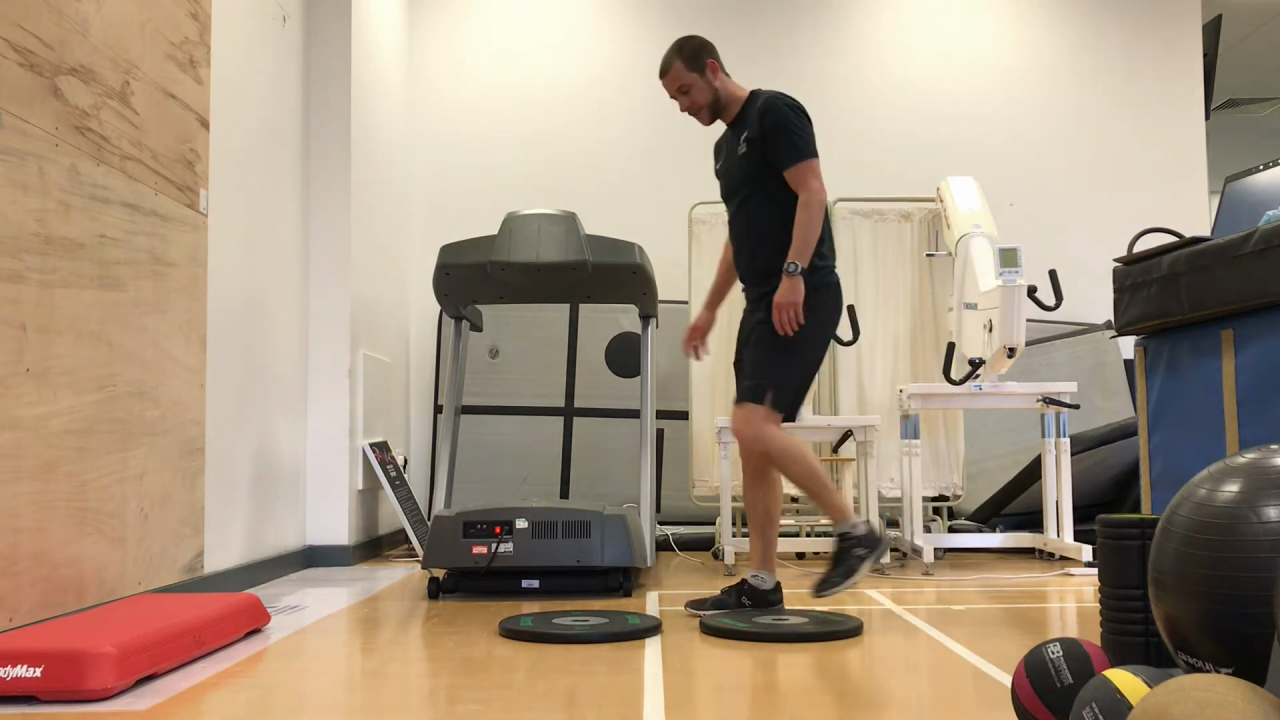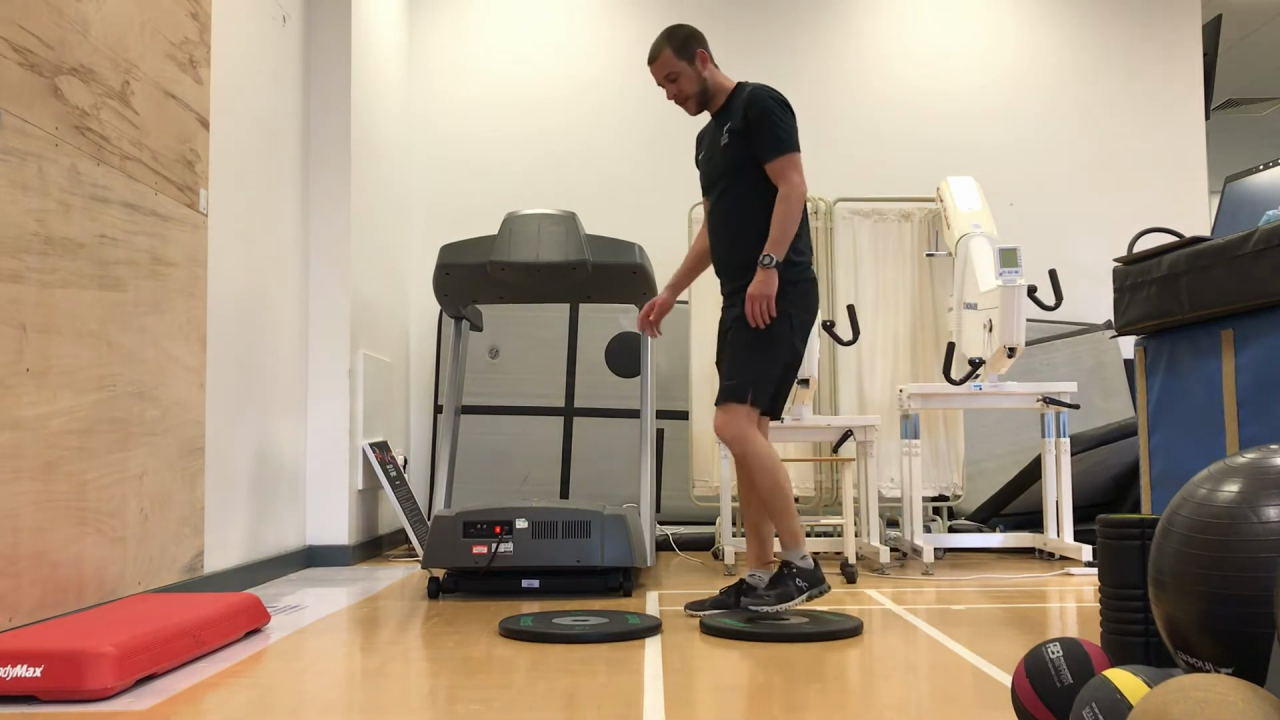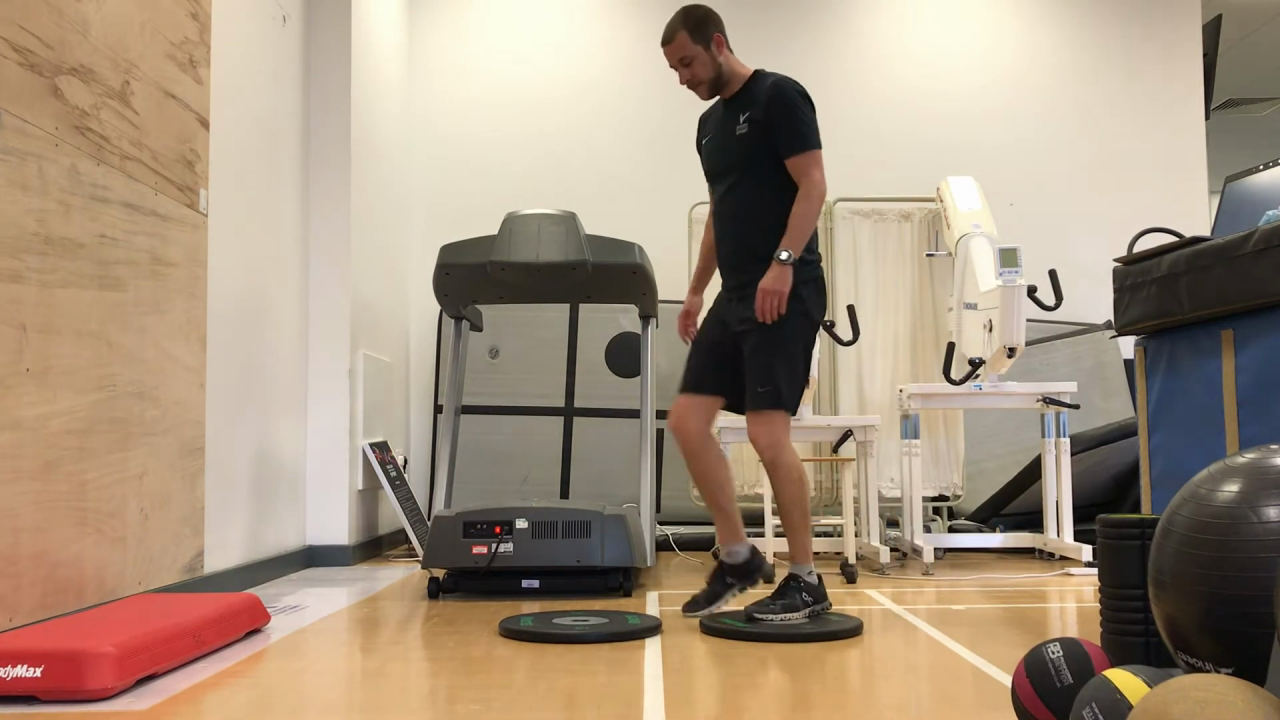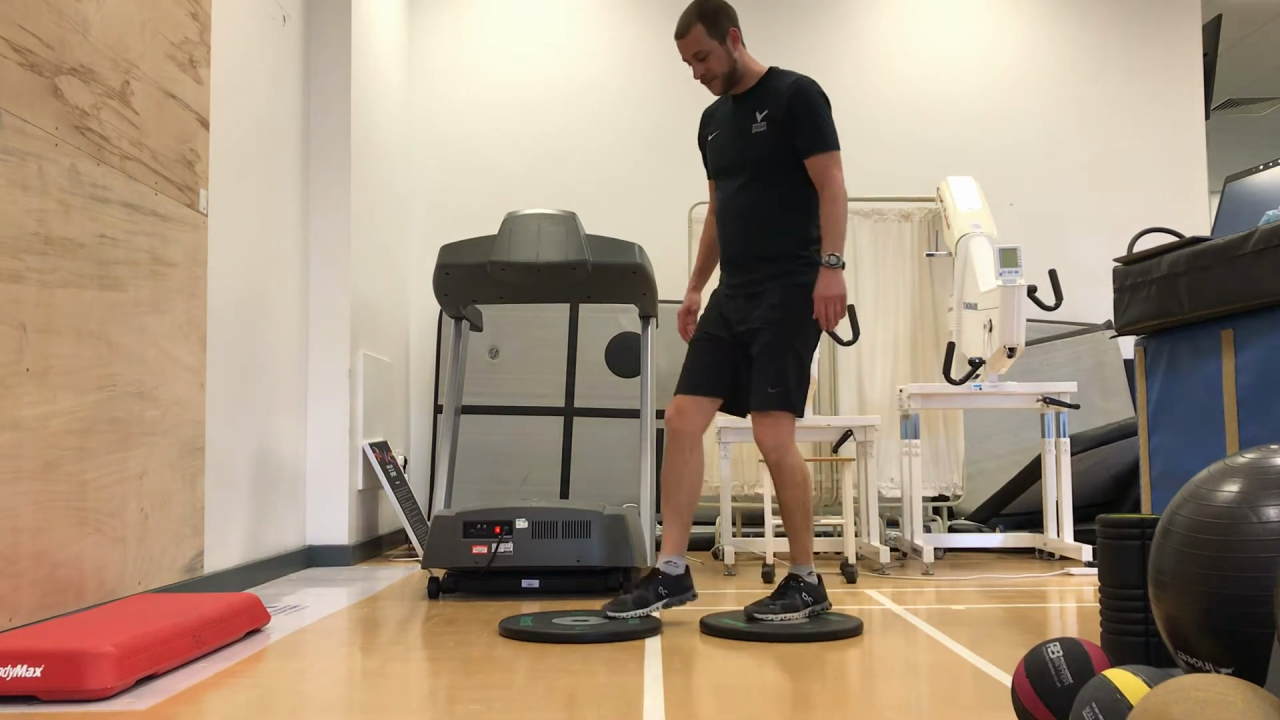
dt=0.3s
person 1, frame 1
left shoulder: (775, 113)
right shoulder: (726, 144)
left elbow: (811, 194)
left wrist: (794, 274)
right wrist: (708, 309)
left hip: (800, 297)
right hip: (761, 303)
left knee: (756, 427)
right knee: (752, 440)
left ankle: (853, 530)
right ankle: (761, 581)
person 1, frame 2
left shoulder: (758, 104)
right shoulder: (707, 138)
left elbow: (792, 187)
left wrist: (769, 266)
right wrist: (671, 290)
left hip: (776, 293)
right hip: (739, 300)
left knee: (737, 427)
right knee: (741, 436)
left ankle: (801, 564)
right ankle: (758, 578)
person 1, frame 3
left shoulder: (779, 97)
right shoulder: (709, 124)
left elbow: (813, 185)
left wrist: (783, 263)
right wrist: (695, 291)
left hip: (784, 291)
right hip: (735, 296)
left knee: (767, 435)
right knee: (685, 421)
left ankle: (806, 580)
right ankle: (737, 557)
person 1, frame 4
left shoulder: (795, 95)
right shoulder: (712, 121)
left elbow: (831, 187)
left wrist: (831, 267)
right wrist: (694, 290)
left hip: (788, 293)
right hip: (732, 294)
left knee: (772, 436)
right knee: (683, 423)
left ankle: (805, 582)
right ankle: (670, 572)
